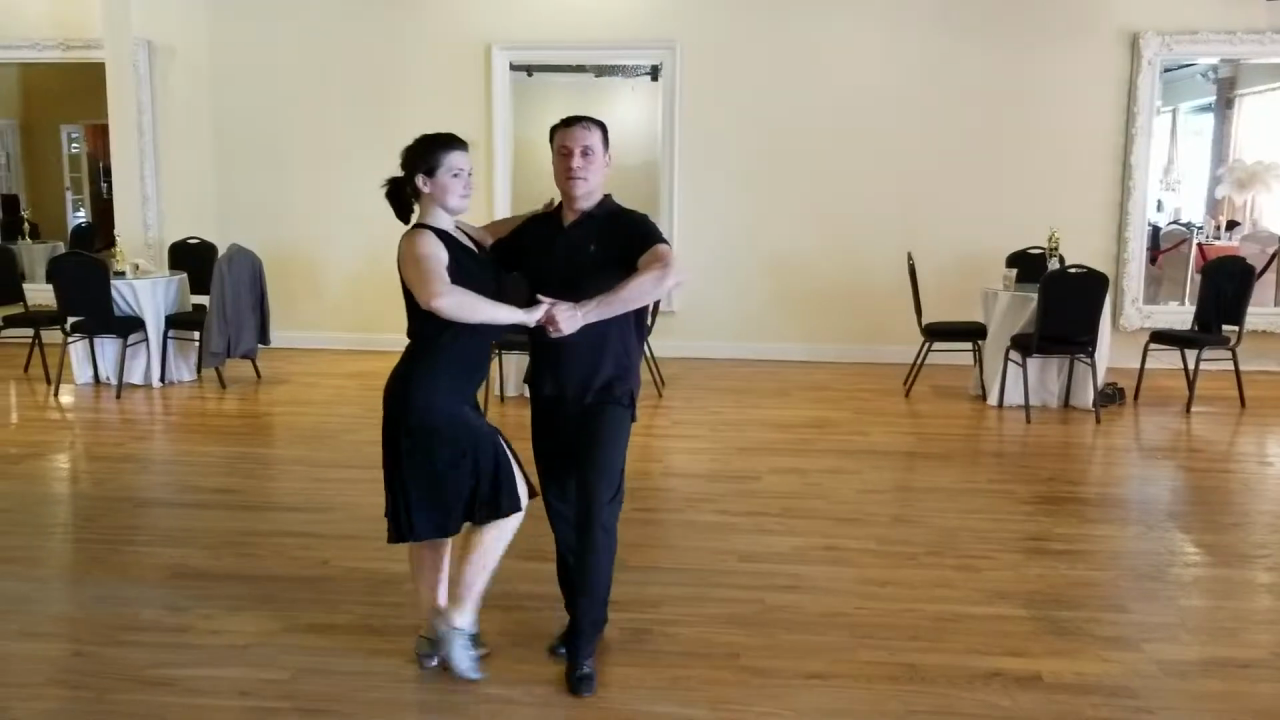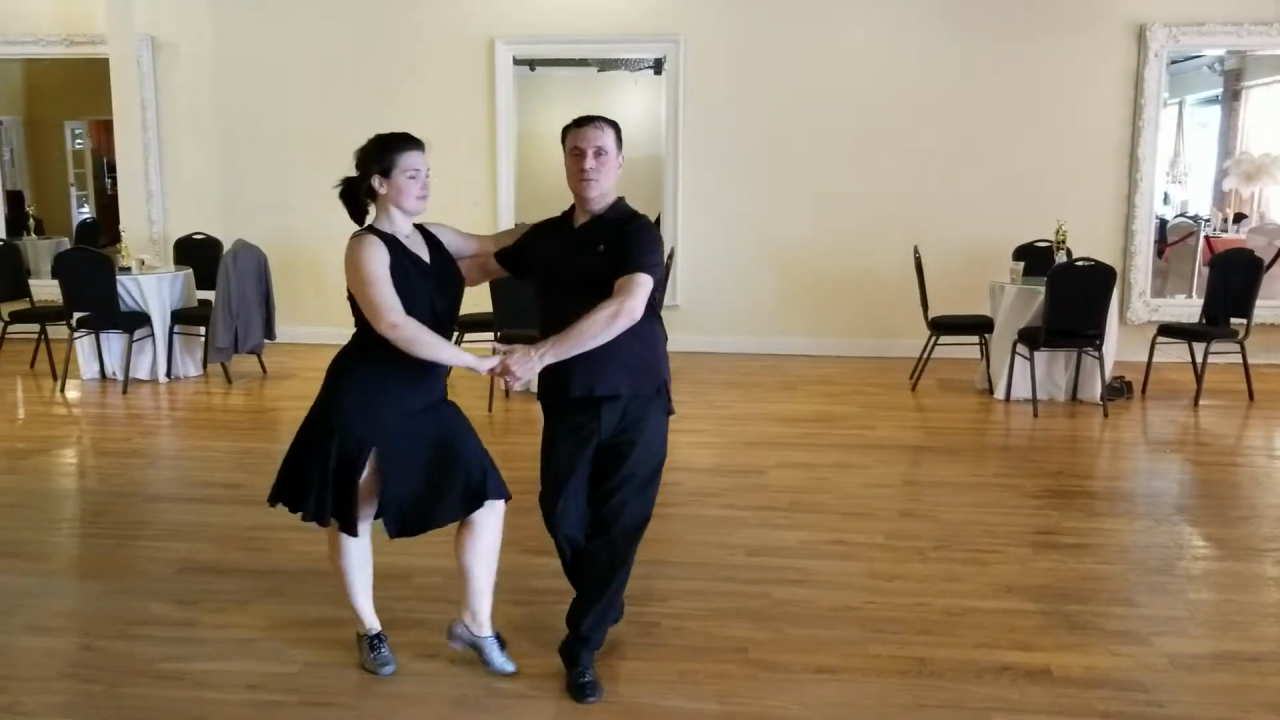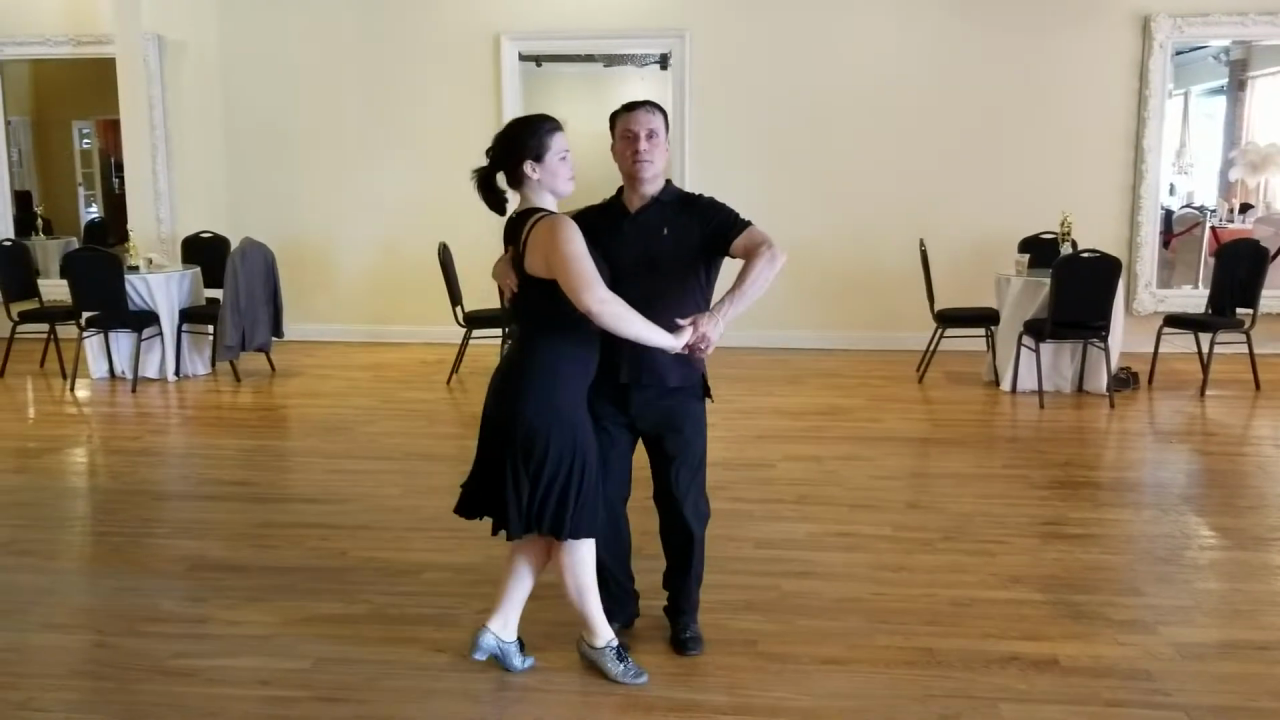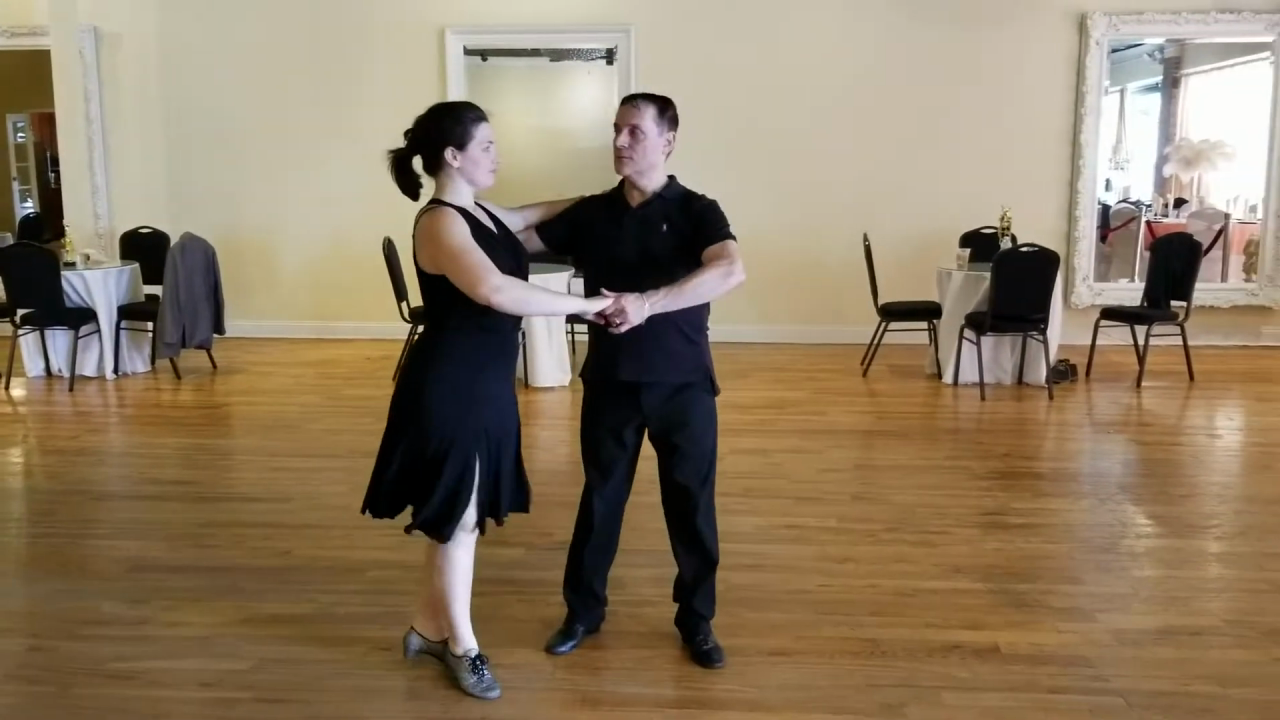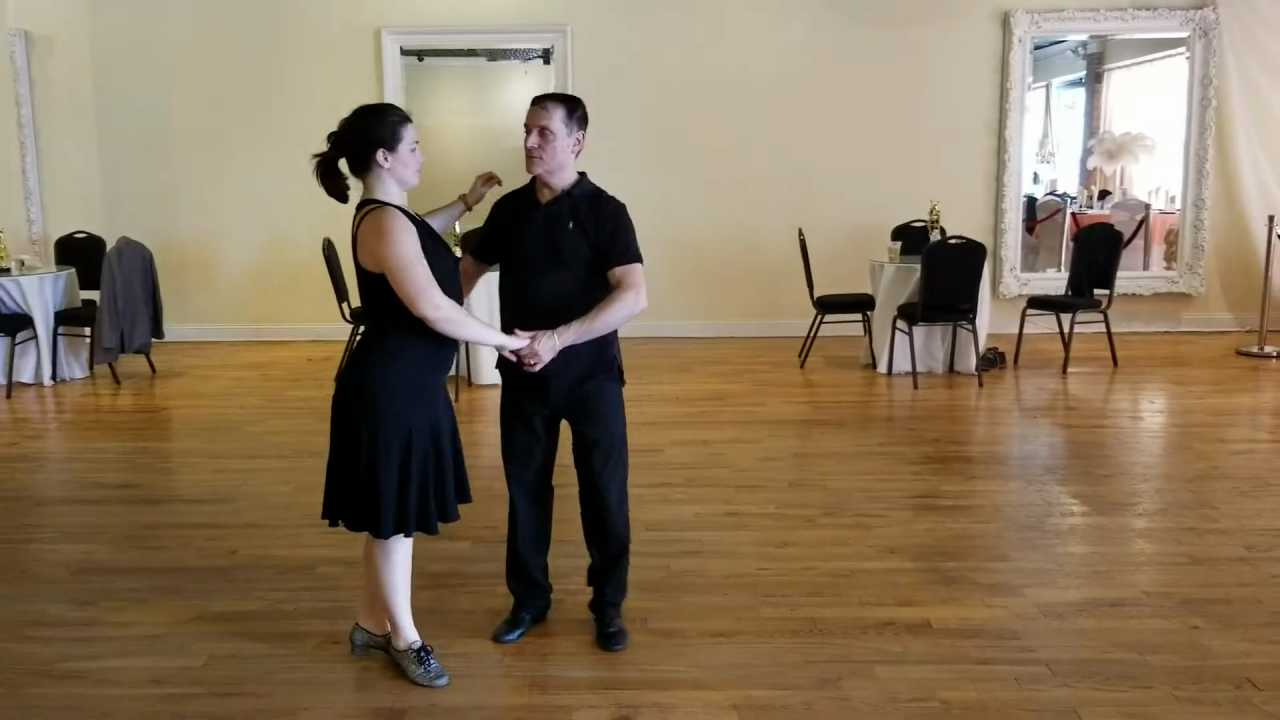
dt=1s
person 1, frame 1
left shoulder: (629, 227)
right shoulder: (533, 231)
left elbow: (666, 274)
left wrist: (583, 312)
left hip: (606, 393)
right hip: (548, 393)
left knee: (595, 512)
right knee: (562, 513)
left ankle: (584, 644)
right ankle: (581, 619)
person 1, frame 2
left shoulder: (636, 232)
right shoulder: (545, 236)
left elbow: (627, 308)
right elbow: (480, 265)
left wrist: (538, 355)
left hip: (637, 402)
right hip: (569, 403)
left knee: (619, 526)
right knee: (563, 518)
left ankle: (582, 646)
right ankle: (602, 607)
person 1, frame 3
left shoulder: (700, 214)
right shoulder: (590, 222)
left elbow: (769, 254)
right elbow: (514, 261)
left wrist: (719, 315)
right wrist: (510, 274)
left hip: (675, 387)
right hip: (606, 386)
left knee: (682, 502)
right knee: (601, 500)
left ankle: (684, 610)
right ankle: (617, 607)
person 1, frame 4
left shoulder: (696, 211)
right shoulder: (590, 214)
left elbow: (730, 271)
right elbow: (515, 241)
left wrist: (647, 302)
left hip: (683, 384)
right hip: (610, 383)
left knee: (691, 502)
right knee: (601, 497)
left ankle: (696, 619)
right ankle: (583, 609)
person 1, frame 5
left shoulder: (604, 211)
right shoulder: (509, 209)
left elbow: (633, 296)
right elbow: (469, 268)
left wrist: (559, 338)
left hip: (591, 373)
right hip: (524, 375)
left knee: (604, 487)
right knee: (525, 487)
left ankle: (608, 603)
right ankle: (529, 598)
person 2, frame 1
left shoulder: (461, 237)
right shoulder: (421, 243)
right elbow: (440, 298)
right wrist: (524, 316)
left hip: (449, 396)
right hip: (428, 398)
left knee: (440, 516)
right knee: (506, 500)
left ankle: (443, 629)
right ankle: (454, 620)
person 2, frame 2
left shoulder: (433, 238)
right shoulder: (367, 247)
left elbow: (491, 245)
right elbow: (394, 326)
right wrist: (477, 362)
left hip: (426, 402)
right hip: (363, 401)
left knee: (487, 498)
right knee: (353, 517)
left ankle: (476, 622)
right ankle: (369, 629)
person 2, frame 3
left shoulder: (524, 224)
right shoulder: (555, 229)
right elbow: (595, 303)
right wrist: (669, 340)
left hip: (531, 389)
right hip: (545, 396)
left knee: (545, 522)
right knee: (571, 523)
left ankle: (499, 630)
right ankle: (598, 638)
person 2, frame 4
left shoulder: (477, 212)
right shoulder: (440, 222)
left elbow: (530, 218)
right elbow: (495, 291)
right wrist: (583, 304)
left hip: (486, 386)
right hip: (446, 391)
left knee: (460, 516)
right knee: (455, 520)
left ankle: (428, 628)
right ankle: (461, 645)
person 2, frame 5
left shoulder: (391, 217)
right shoulder: (383, 222)
right elbow: (432, 308)
left wrist: (467, 202)
right wrist: (505, 340)
left hip: (411, 384)
right hip: (389, 388)
left knee: (398, 514)
right knee: (394, 516)
left ankle: (372, 623)
right ankle: (403, 637)
